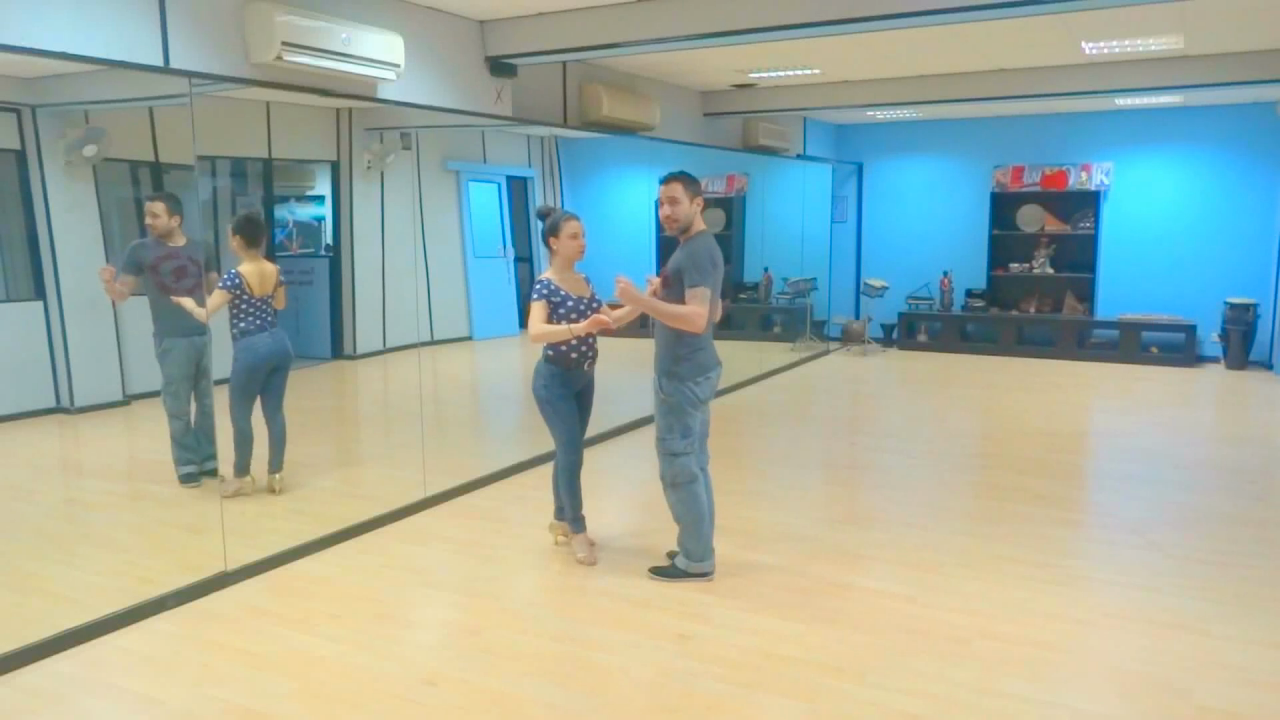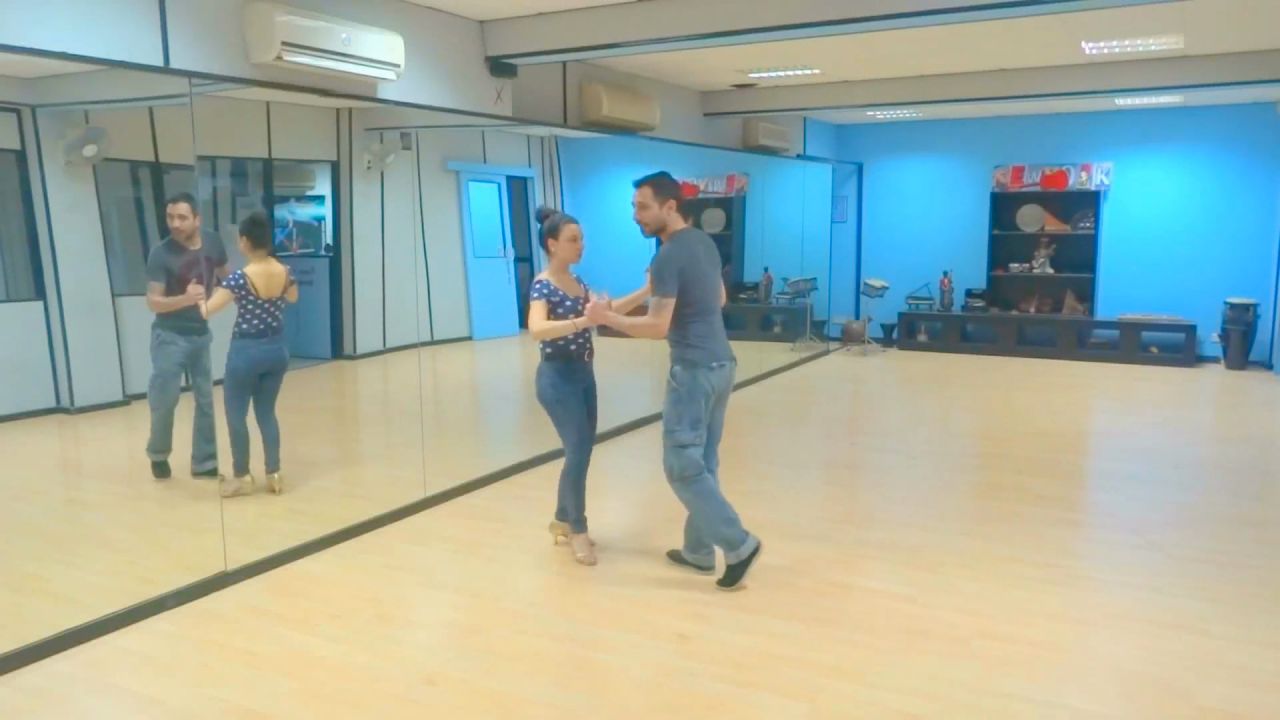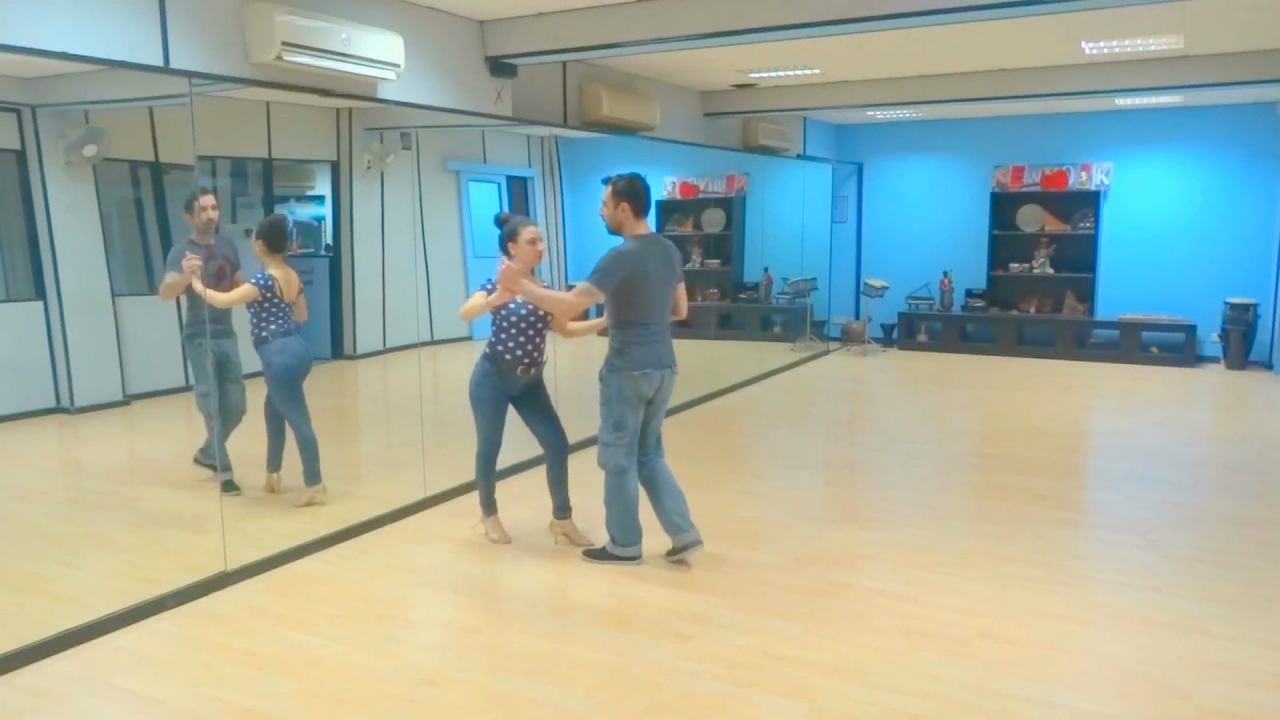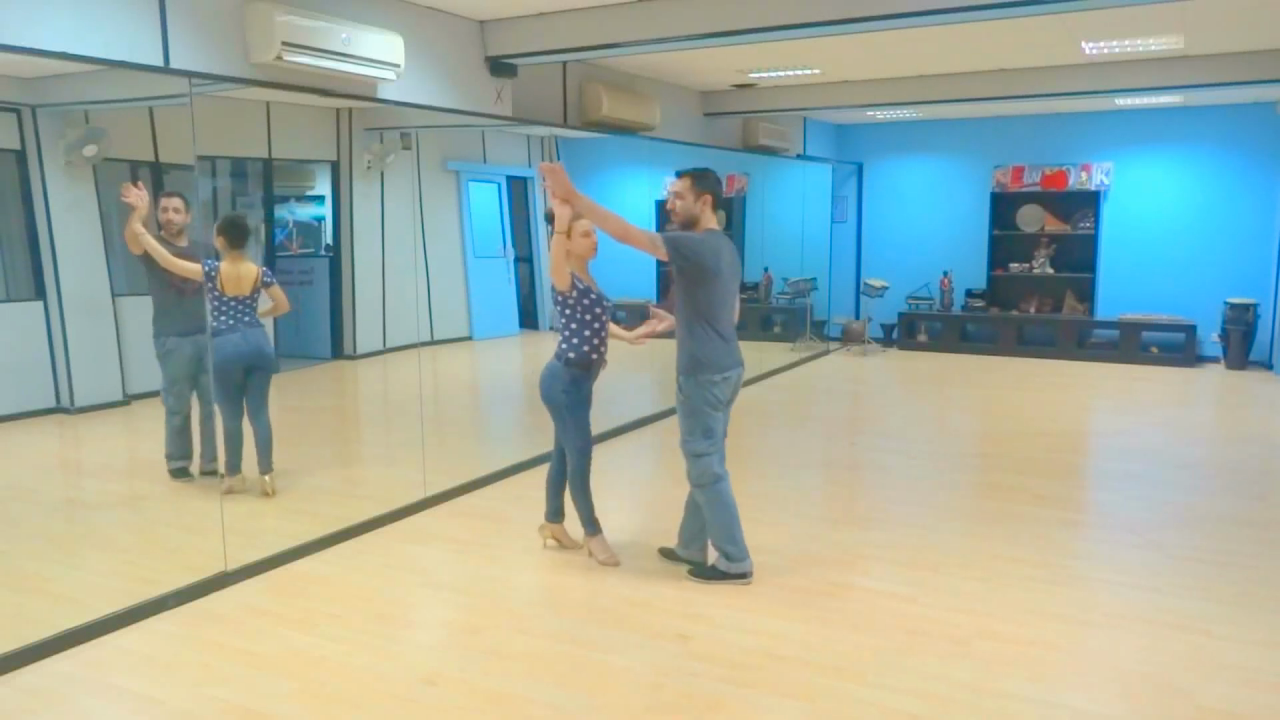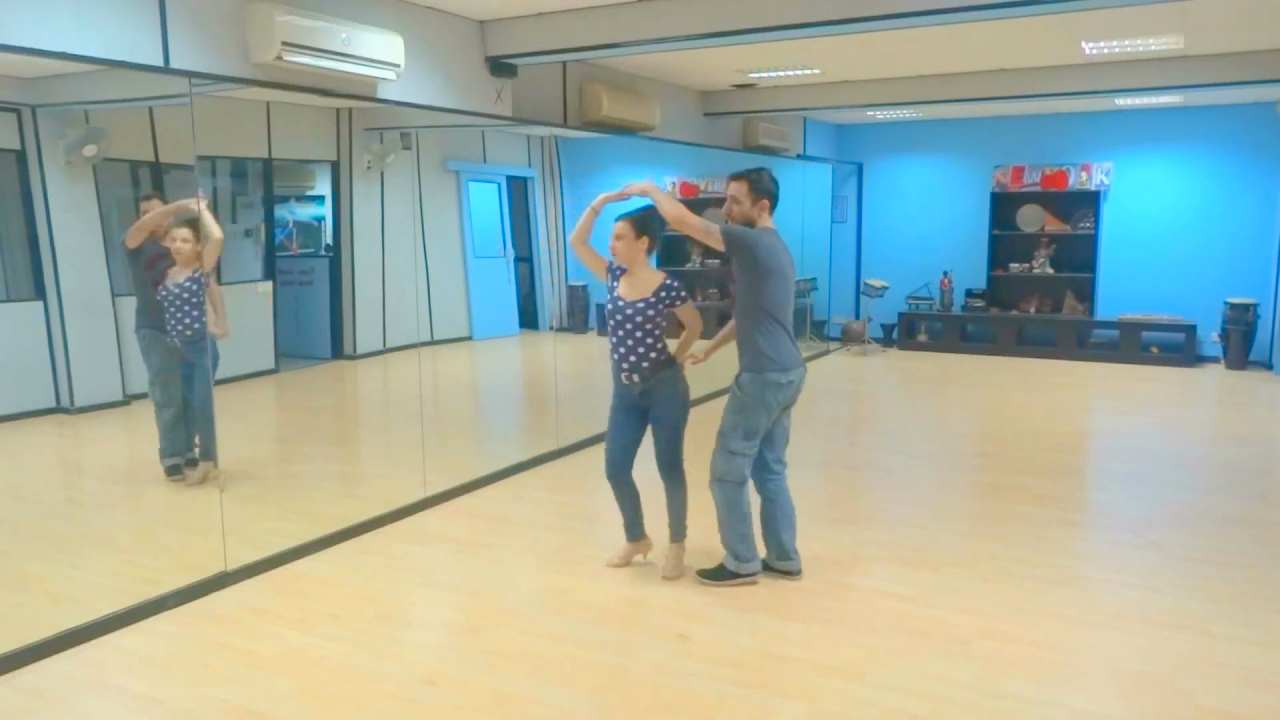
dt=1s
person 1, frame 1
left shoulder: (697, 251)
right shoulder: (694, 248)
left elbow: (697, 318)
right elbow: (714, 312)
left wrist: (639, 300)
right wrist: (665, 295)
left hip: (682, 376)
right hip: (694, 371)
left knee: (678, 468)
right knee: (693, 464)
left ankle: (697, 561)
right ankle: (696, 549)
person 1, frame 2
left shoulder: (668, 256)
right shoulder: (703, 243)
left elbow: (657, 327)
left wrist: (606, 317)
left hip: (695, 369)
right hip: (721, 363)
left knee: (683, 464)
right knee: (702, 461)
left ankle: (737, 544)
right ankle: (699, 550)
person 1, frame 3
left shoulder: (623, 257)
right shoulder: (669, 251)
left elbow: (569, 306)
right elbow: (680, 310)
left wrist: (520, 284)
left hip: (628, 371)
right hip: (662, 368)
left knee: (618, 459)
right knee: (649, 455)
left ankle: (624, 545)
right ankle: (683, 532)
person 1, frame 4
left shoulder: (696, 247)
right shoulder: (722, 248)
left elbow: (626, 234)
left wrist: (572, 196)
right wrist: (680, 324)
left hip: (704, 375)
right hip: (724, 369)
left knee: (707, 470)
right knee: (705, 465)
left ankle: (735, 562)
right ankle: (691, 547)
person 1, frame 5
left shoulder: (752, 243)
right shoulder: (772, 247)
left elbow: (681, 219)
left wrist: (650, 189)
right wrist: (707, 349)
left hip: (764, 377)
right hip: (783, 372)
left knee: (728, 470)
right knee: (769, 469)
left ankle: (740, 561)
right ankle: (784, 557)
person 2, frame 1
left shoulder: (584, 281)
right shoulder: (545, 286)
left elbow: (611, 320)
right elbow: (535, 332)
right wrist: (580, 328)
left hip: (583, 378)
right hip: (554, 379)
left knee: (569, 452)
right knee: (571, 453)
left ankle: (561, 520)
right ankle: (576, 529)
person 2, frame 2
left shoulder: (576, 281)
right shoulder: (543, 286)
left elbow: (610, 310)
right elbow: (536, 329)
left wrist: (647, 290)
right wrist: (581, 321)
left hip: (582, 374)
right hip: (557, 378)
left knee: (580, 452)
right knee: (579, 452)
left ankle: (563, 520)
right ankle: (578, 531)
person 2, frame 3
right shoulder: (495, 286)
left elbow: (565, 329)
right elbow: (465, 313)
left wrist: (603, 322)
right wrist: (495, 301)
left hip: (529, 381)
right hip: (493, 378)
left knee: (557, 445)
right knee: (489, 448)
left ankle: (563, 519)
right ankle: (489, 515)
person 2, frame 4
left shoulder: (587, 280)
right shoulder: (566, 282)
right elbow: (555, 264)
left wrist: (627, 335)
right wrist: (561, 222)
left hip: (582, 379)
right hip: (564, 380)
left knee: (566, 454)
right knee: (579, 457)
left ankle: (552, 523)
right ankle: (593, 534)
person 2, frame 5
left shoulder: (666, 287)
right shoulder: (614, 276)
left elbow: (695, 326)
right elbow: (576, 241)
left wrist: (678, 358)
right wrist: (600, 203)
left hip: (663, 386)
right hip: (626, 389)
left knee: (670, 468)
right knee: (617, 467)
left ankle: (677, 543)
right ankle: (637, 538)
person 3, frame 1
left shoulder: (203, 248)
right shoulder: (140, 250)
left elbow: (215, 289)
right elbow: (121, 295)
right wrist: (108, 283)
left hip: (202, 335)
right hip: (171, 339)
left knee: (205, 401)
right knee: (178, 405)
left ankle: (206, 460)
right ankle: (186, 465)
person 3, frame 2
left shoulder: (213, 243)
right shoulder: (160, 254)
left elbow: (225, 276)
right elbow: (153, 302)
right wrist: (185, 299)
left hip: (201, 335)
right hip: (169, 336)
left knee: (205, 401)
right knee: (163, 400)
left ankle: (204, 462)
right ankle: (158, 454)
person 3, frame 3
left shoulder: (228, 247)
right shoulder: (181, 252)
right elbow: (165, 294)
right wrist: (185, 275)
left hip: (227, 337)
right hip: (199, 339)
left knee: (236, 406)
right knee: (212, 407)
left ankle: (208, 453)
right ankle: (223, 472)
person 3, frame 4
left shoulder: (203, 250)
right elbow: (132, 238)
right wrist: (140, 211)
left hip: (204, 334)
right hip: (172, 339)
left knee: (211, 401)
right knee: (178, 405)
left ankle: (209, 463)
right ankle: (177, 461)
person 3, frame 5
right shoulder: (136, 245)
left elbow: (210, 287)
right elbow: (141, 226)
left wrist: (219, 319)
right wrist: (181, 205)
right hip: (153, 332)
left knee: (190, 396)
right knee: (168, 397)
left ankle: (186, 452)
right ankle: (172, 459)
person 4, frame 1
left shoulder: (235, 277)
right shoulder: (275, 271)
left elbow: (205, 314)
left wrist: (187, 304)
left hip: (252, 349)
right hip: (280, 344)
left knee: (240, 416)
right knee: (274, 412)
left ankle: (242, 477)
right ankle: (275, 474)
person 4, frame 2
left shoulder: (240, 278)
right shoulder: (285, 272)
left elbow: (206, 311)
left hip: (247, 351)
right hip: (277, 348)
left knee: (235, 413)
right knee: (266, 411)
left ankle: (242, 477)
right ankle: (274, 474)
person 4, frame 3
left shoulder: (265, 280)
right shoulder: (294, 277)
left elbow: (222, 301)
left wrist: (196, 283)
left hip: (280, 355)
right hip: (299, 349)
left knee: (299, 420)
right knee: (274, 410)
left ankle: (315, 486)
right ankle: (273, 473)
person 4, frame 4
left shoulder: (212, 271)
right shoulder: (260, 273)
left elbow: (166, 260)
right elbow: (283, 306)
left wrist: (138, 224)
left hip: (226, 346)
right hip: (259, 343)
left knee: (231, 412)
right knee: (259, 412)
left ankle: (234, 475)
right ankle: (266, 474)
person 4, frame 5
left shoulder: (200, 270)
right shoulder: (168, 275)
left hip: (201, 349)
right hip: (180, 351)
left knee: (202, 409)
right knee: (190, 410)
left ankle: (209, 463)
right ankle: (203, 461)
